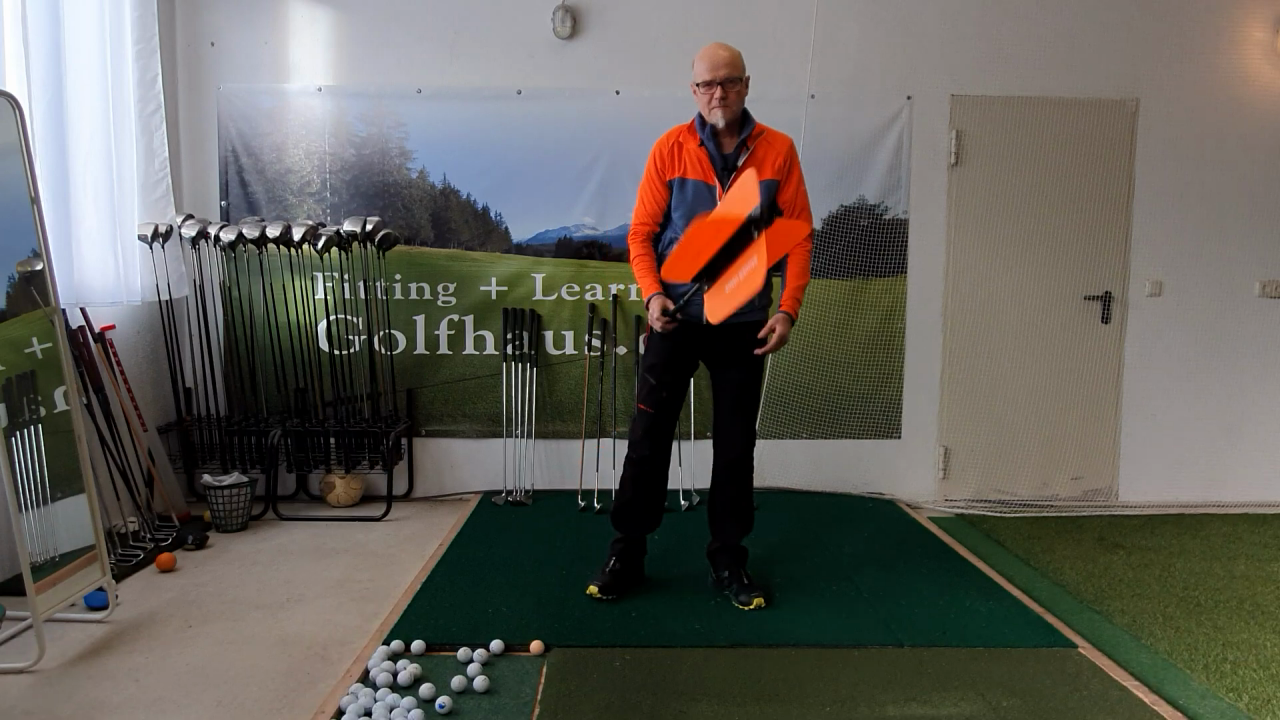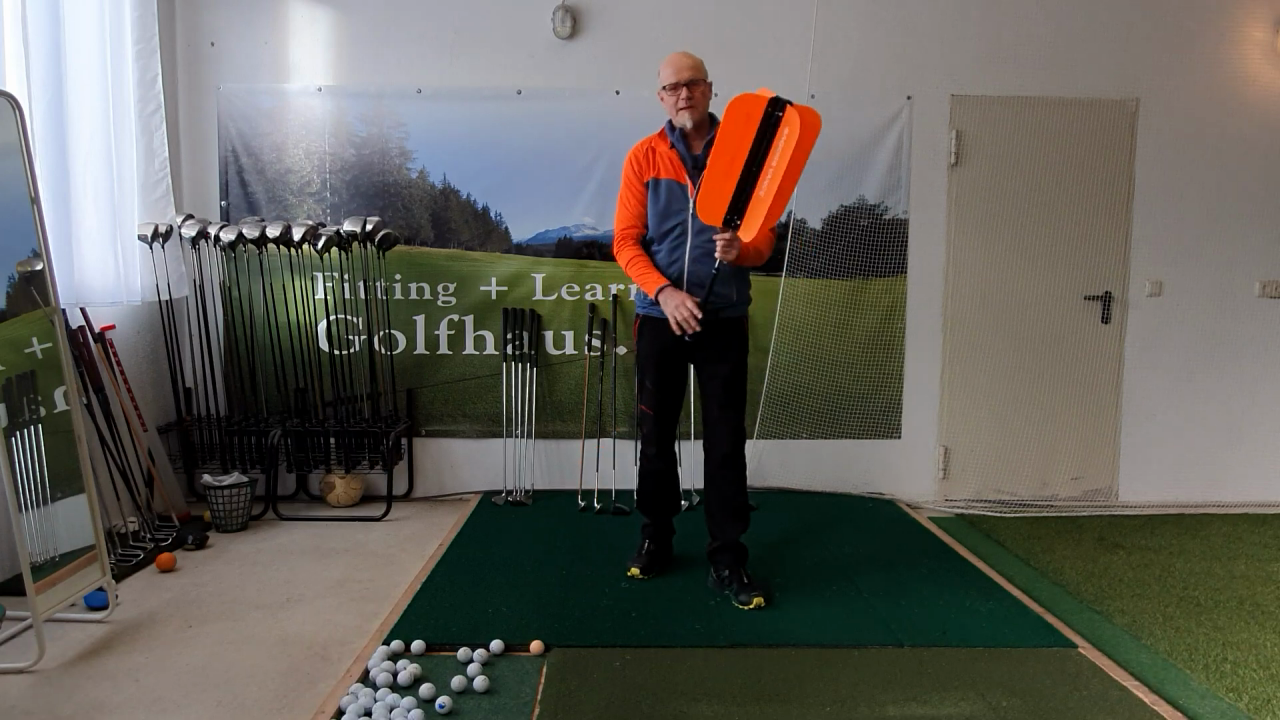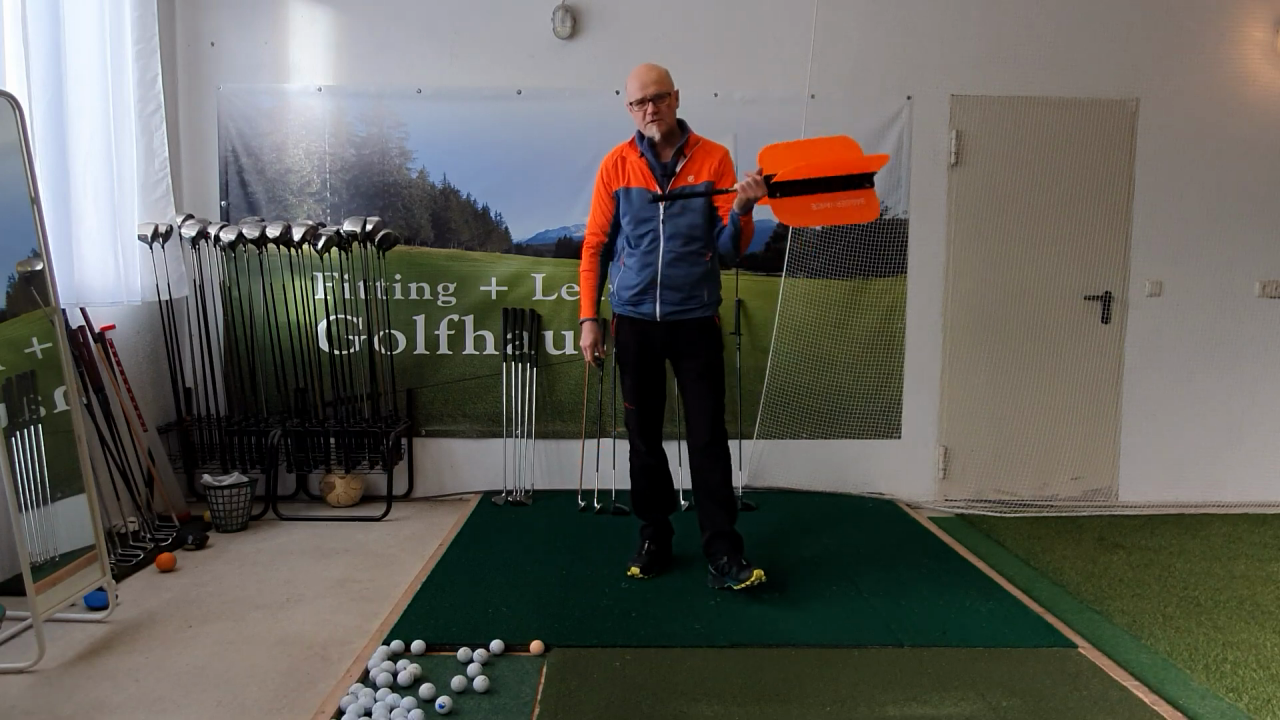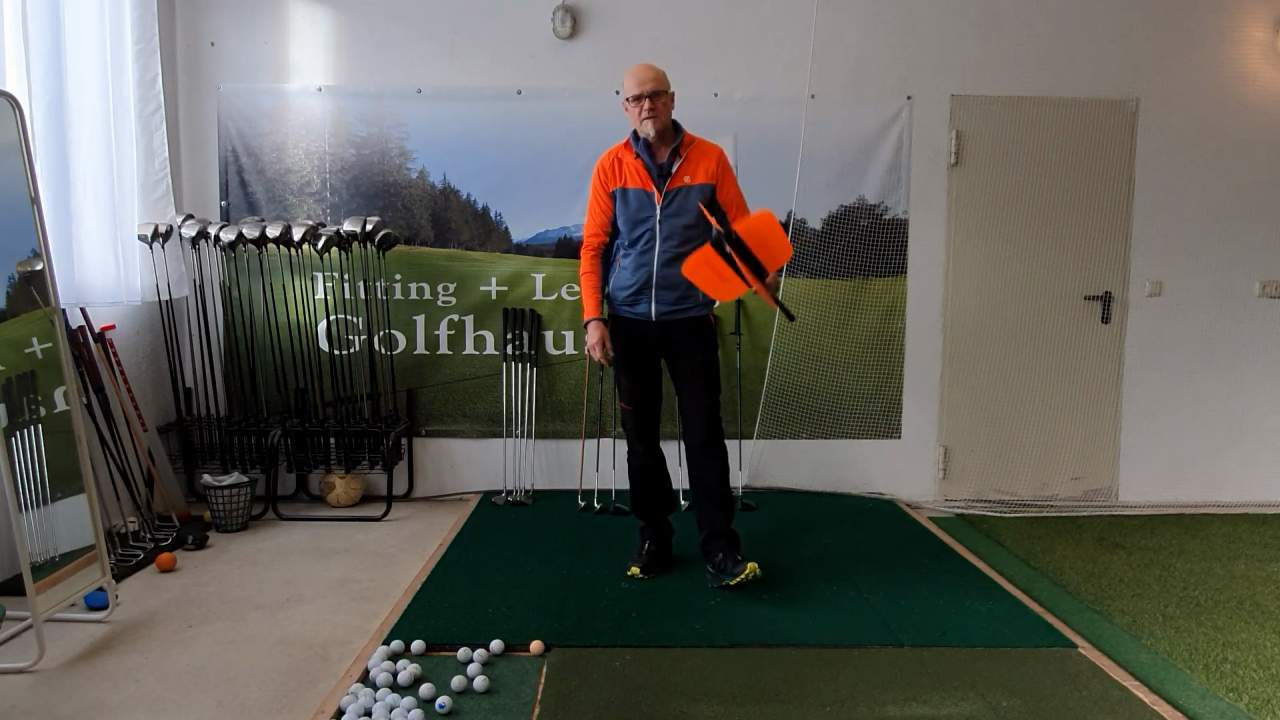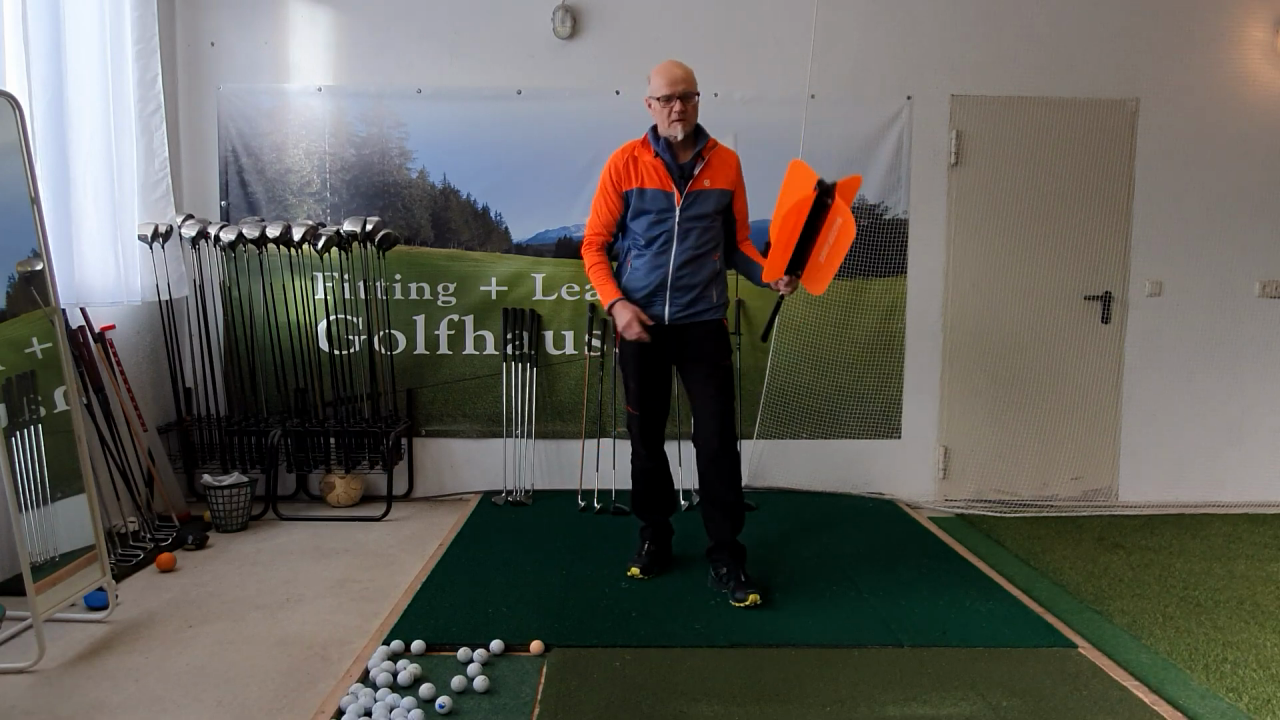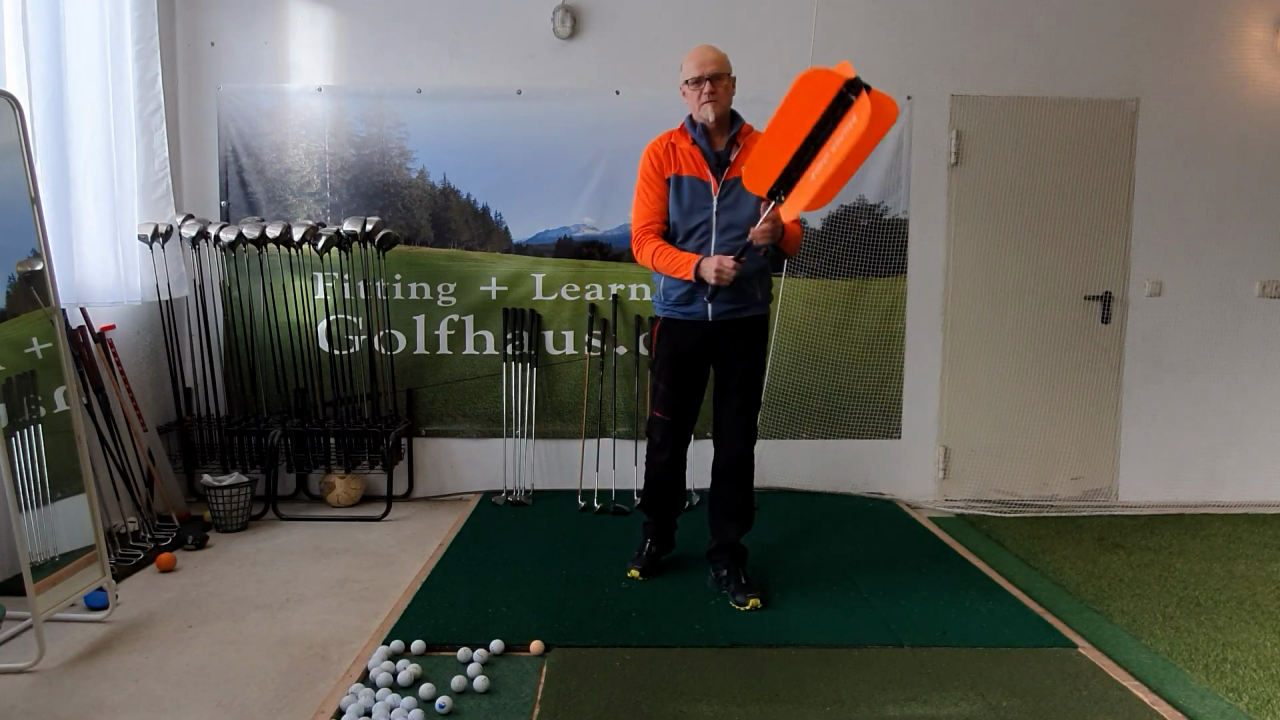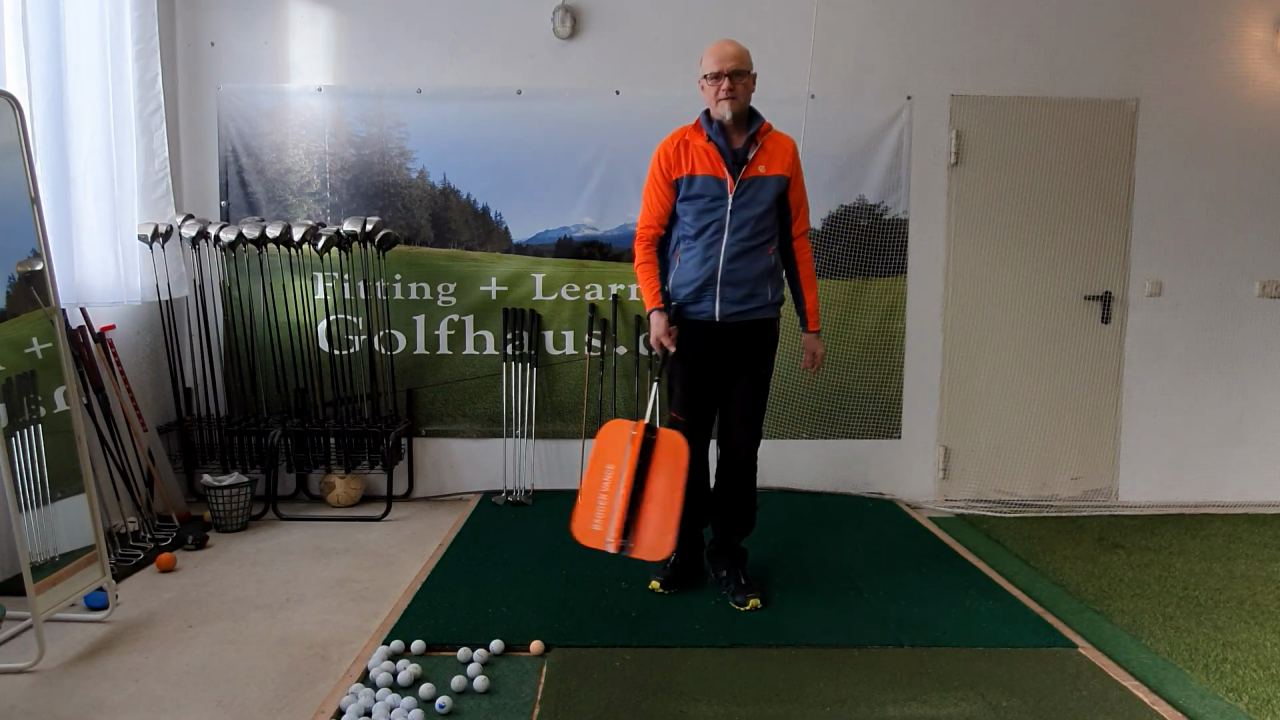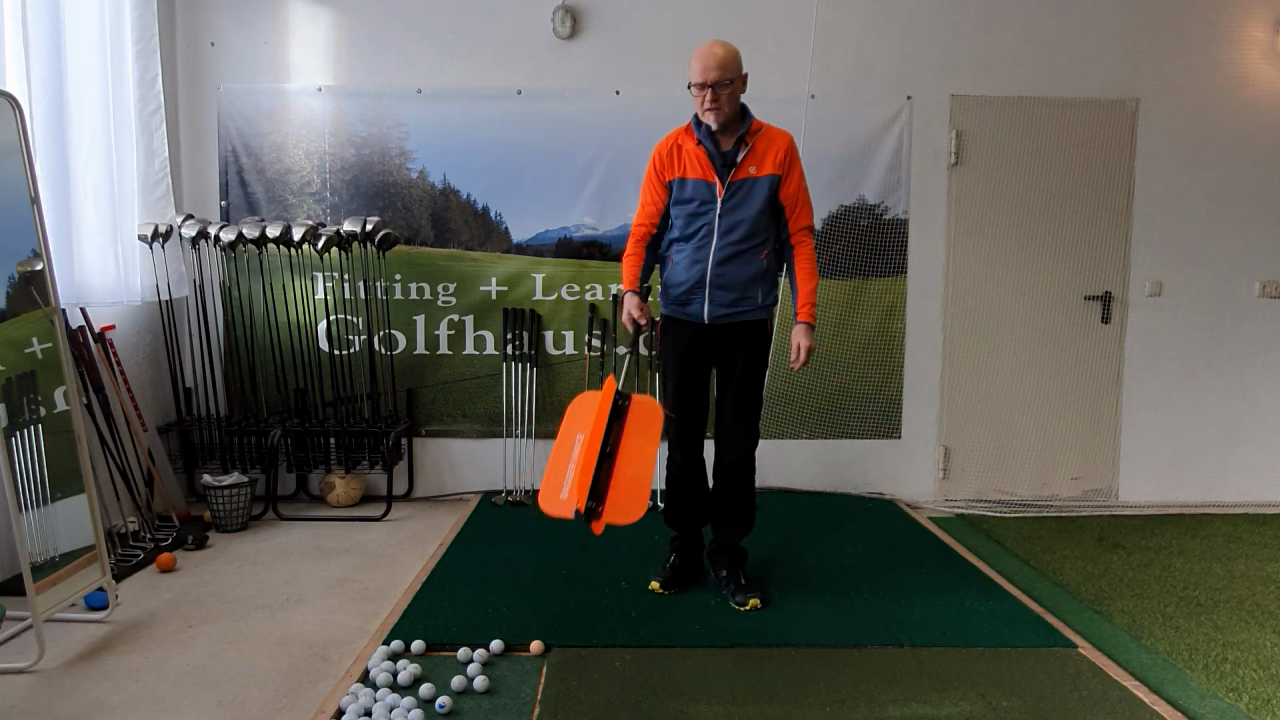
dt=0.5s
person 1, frame 1
left shoulder: (779, 152)
right shoulder: (669, 148)
left elbow: (798, 237)
right elbow: (642, 234)
left wrist: (788, 309)
right wrist: (654, 295)
left hip: (743, 324)
right hip: (675, 319)
left knee: (735, 446)
right knee: (648, 438)
left ankle: (728, 562)
right ankle: (625, 556)
person 1, frame 2
right shoulder: (643, 156)
left elbow: (764, 240)
right elbow: (626, 241)
left wrist: (739, 250)
right wrist: (665, 292)
left hip: (724, 321)
right hip: (659, 320)
left knee: (725, 443)
right knee: (656, 437)
left ankle: (727, 560)
right ankle: (655, 536)
person 1, frame 3
left shoulder: (714, 158)
right shoulder: (615, 165)
left elbow: (731, 247)
right elbow: (595, 246)
left wrist: (740, 214)
right wrist: (589, 316)
left hip: (696, 320)
right hip: (634, 321)
left knee: (708, 436)
right knee: (643, 435)
left ankle: (723, 552)
right ankle: (654, 536)
person 1, frame 4
left shoulder: (710, 158)
right shoulder: (611, 165)
left elbow: (737, 228)
right elbow: (594, 247)
right wrist: (594, 317)
left hip: (691, 319)
right hip: (629, 322)
left knee: (705, 433)
right knee: (640, 434)
left ankle: (720, 548)
right ankle: (653, 536)
person 1, frame 5
left shoulder: (726, 163)
right shoulder: (624, 163)
left elbow: (738, 243)
right elbow: (594, 245)
left wrist: (768, 274)
right wrist: (616, 303)
left hip: (705, 323)
right hip: (643, 325)
left knee: (717, 440)
right knee: (646, 436)
left ankle: (725, 558)
right ankle: (654, 537)
person 1, frame 6
right shoulder: (661, 153)
left elbow: (791, 241)
right elbow: (644, 242)
left wrist: (776, 230)
right wrist: (699, 266)
left hip: (745, 320)
right hip: (679, 318)
left knee: (736, 443)
right knee: (667, 436)
left ankle: (727, 558)
right ankle: (657, 535)
person 1, frame 7
left shoulder: (782, 151)
right shoulder: (674, 149)
left elbow: (796, 241)
right elbow: (649, 238)
left wrist: (811, 323)
right wrist: (656, 310)
left hip: (754, 322)
right hip: (689, 320)
left knee: (740, 443)
right knee: (687, 439)
left ankle: (728, 555)
right ankle: (684, 548)
person 1, frame 8
left shoulder: (778, 148)
right shoulder: (669, 150)
left elbow: (800, 236)
right elbow: (645, 229)
left wrist: (805, 318)
right wrist: (631, 288)
left hip: (747, 323)
right hip: (682, 320)
left knee: (738, 442)
right knee: (683, 438)
left ankle: (728, 555)
right ankle: (684, 546)
